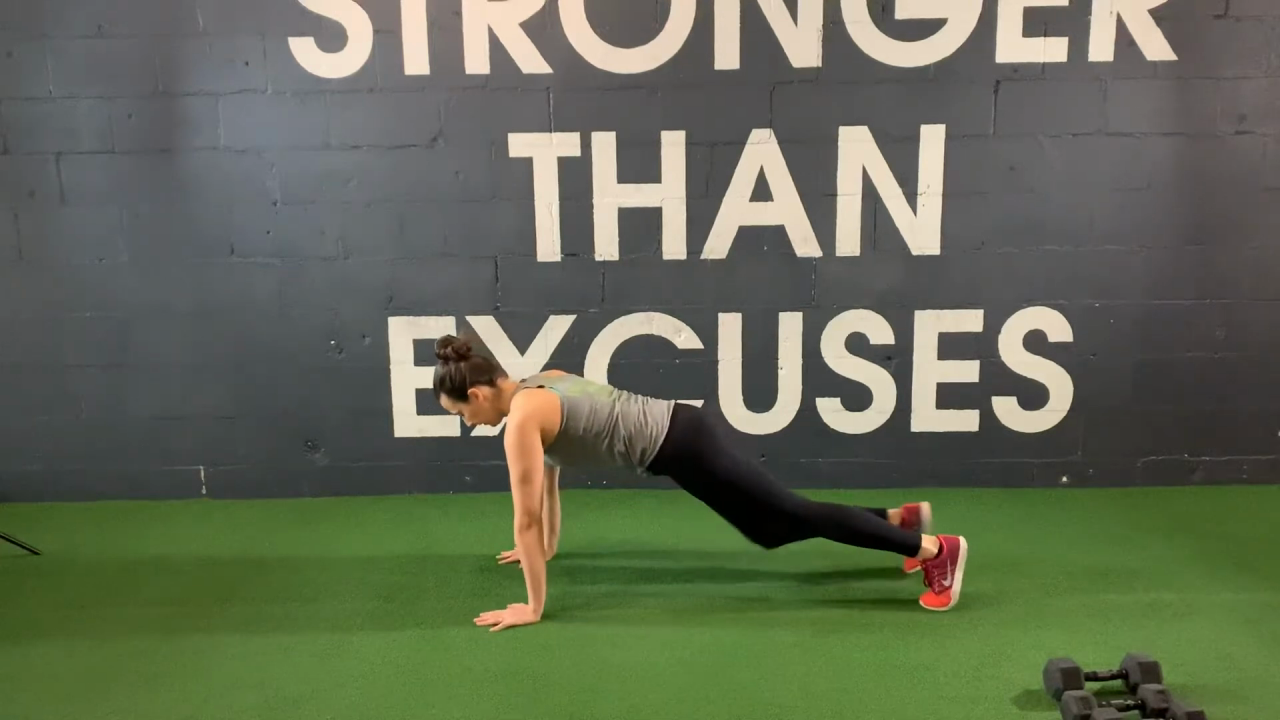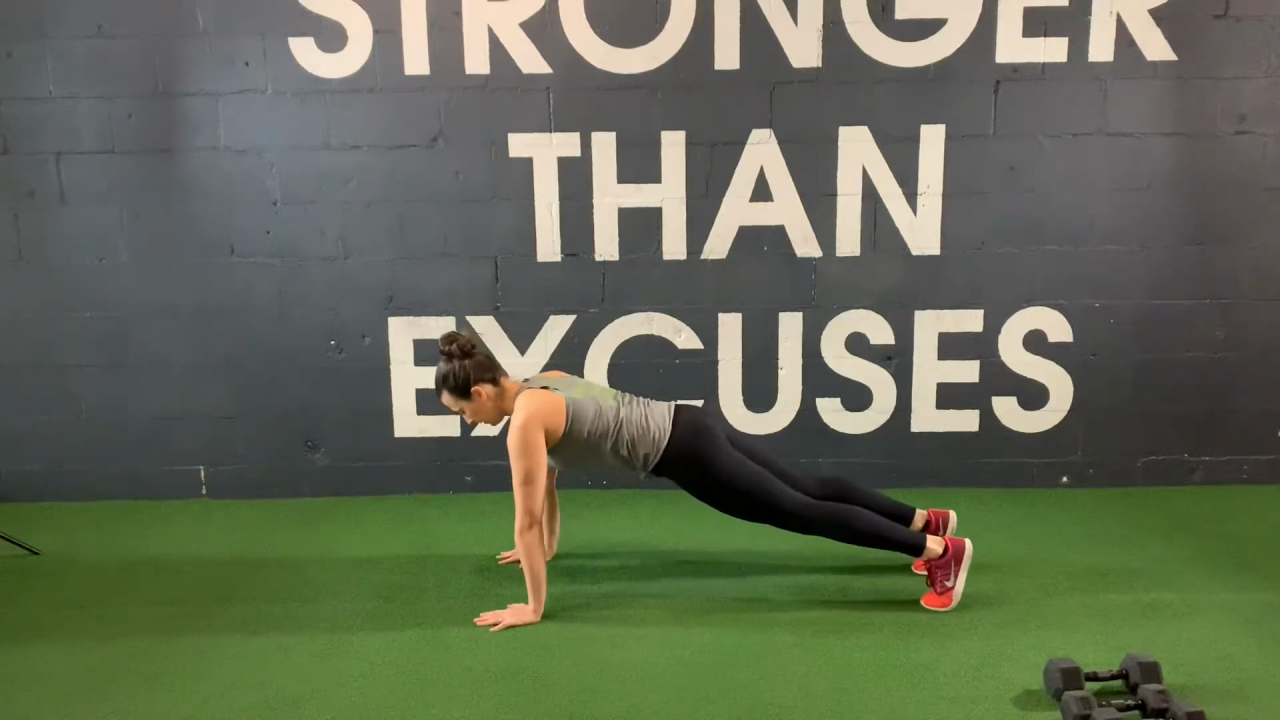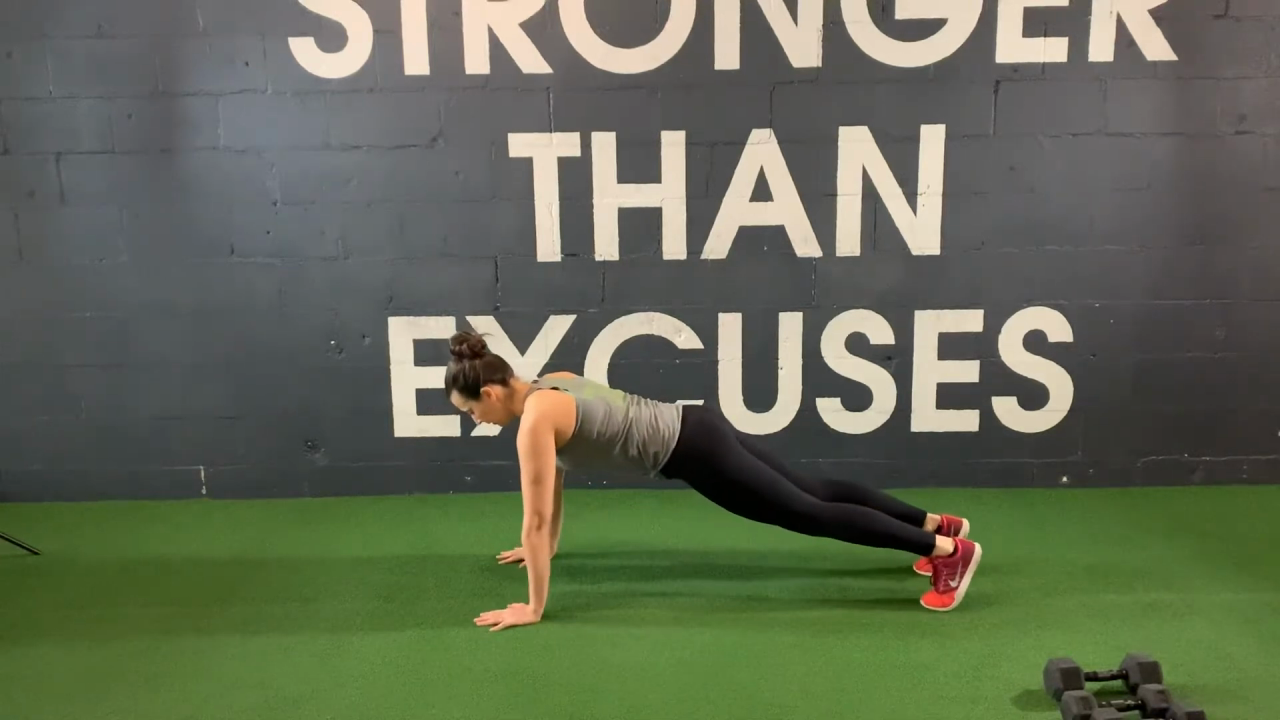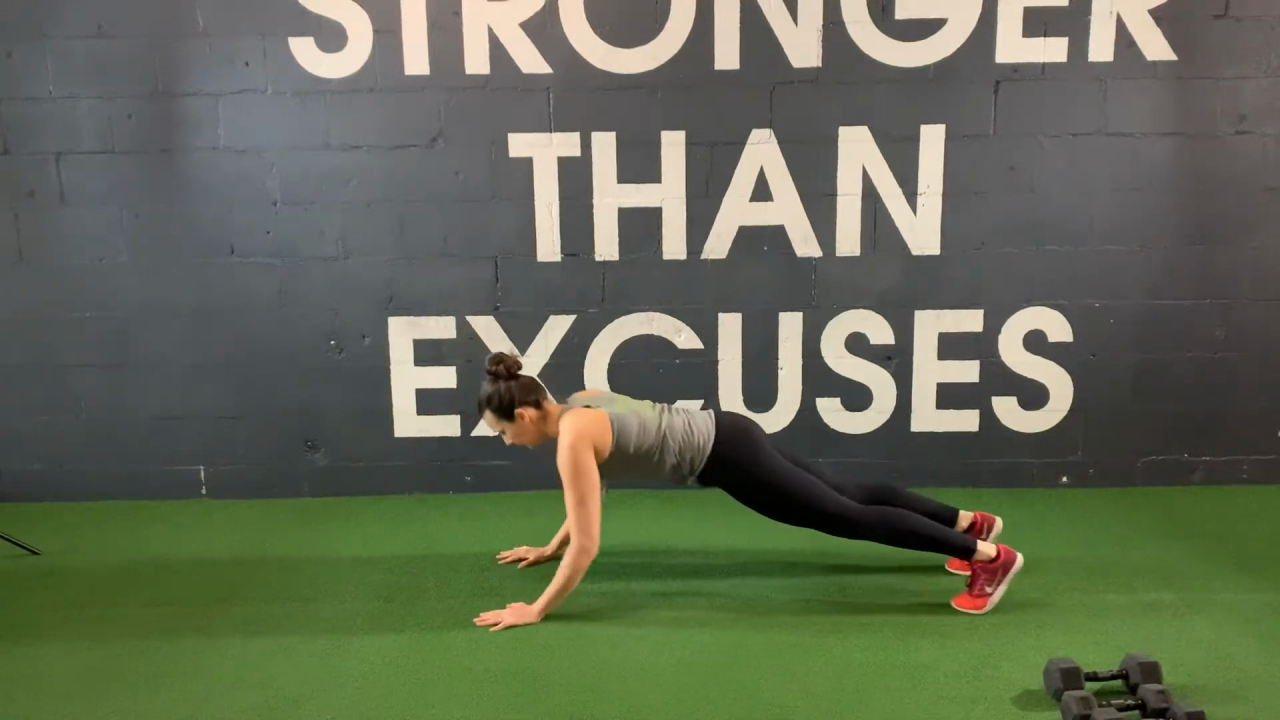
dt=0.3s
person 1, frame 1
left shoulder: (521, 419)
right shoulder: (539, 385)
left elbow: (526, 519)
right elbow: (549, 476)
left wrist: (534, 606)
right wrist: (548, 547)
left hip: (683, 446)
right hip: (684, 427)
left knee: (793, 512)
right knee: (772, 529)
left ankle: (936, 548)
right ankle: (900, 518)
person 1, frame 2
left shoulder: (524, 420)
right shoulder: (541, 383)
left elbow: (526, 520)
right elbow: (549, 478)
left wrist: (535, 607)
right wrist: (548, 547)
left hip: (685, 450)
right hip: (687, 424)
left knee: (800, 512)
right knee: (803, 487)
left ankle: (941, 551)
right ankle: (928, 521)
person 1, frame 3
left shoulder: (534, 420)
right shoulder: (548, 385)
left elbow: (534, 521)
right elbow: (556, 477)
left wrist: (534, 607)
right wrist: (545, 549)
left hip: (691, 450)
right hip: (694, 427)
left knee: (810, 513)
right knee: (814, 490)
left ankle: (948, 551)
right ankle: (939, 525)
person 1, frame 4
left shoulder: (571, 441)
right shoulder: (575, 406)
left elbow: (584, 547)
right elbow: (587, 503)
left wrist: (536, 609)
right wrist: (545, 550)
left hip: (726, 455)
right hip: (725, 434)
left knee: (847, 517)
right knee: (846, 496)
left ankle: (990, 555)
right ankle: (969, 521)
